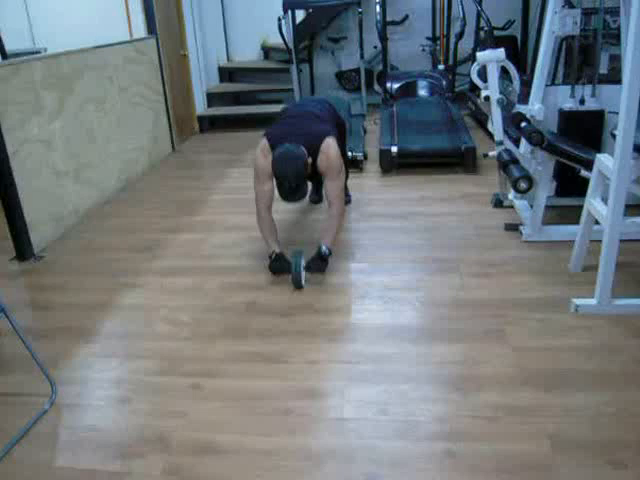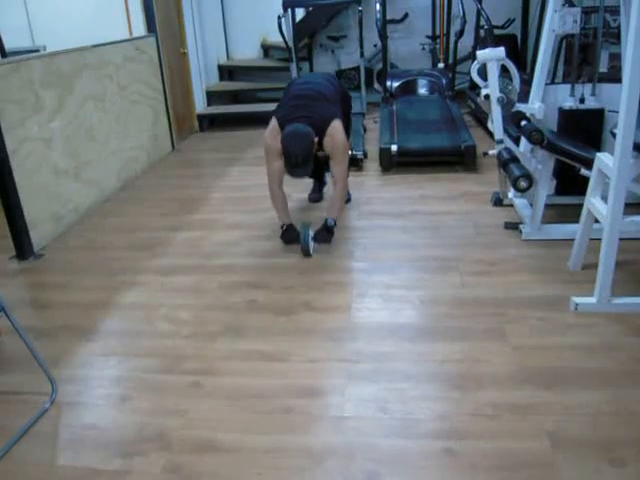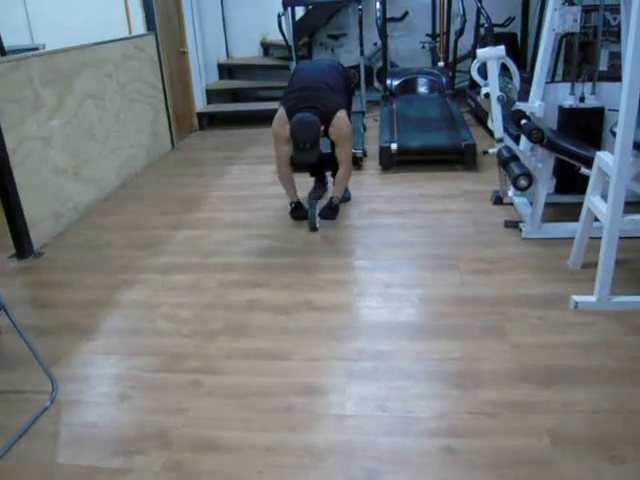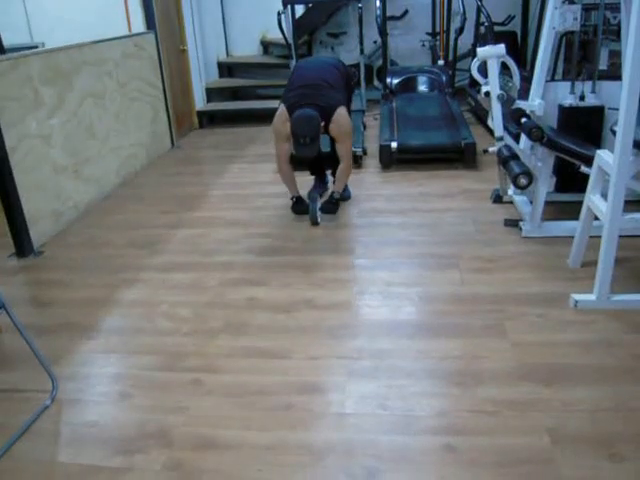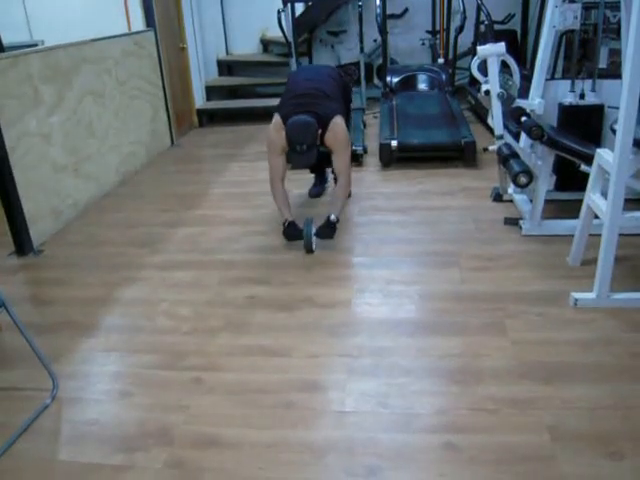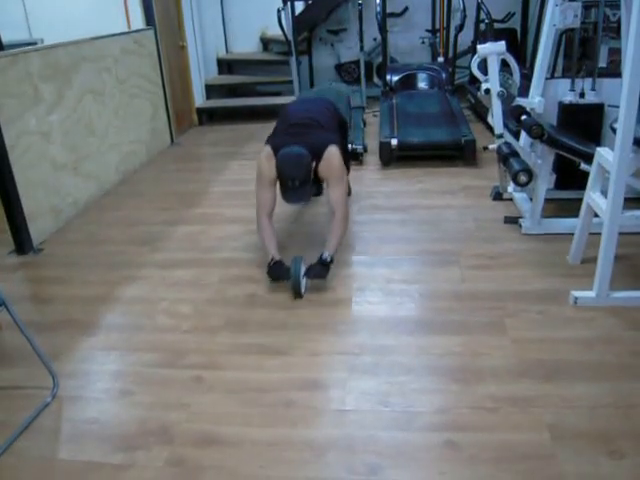
dt=0.3s
person 1, frame 1
left shoulder: (328, 152)
right shoulder: (264, 155)
left elbow: (336, 207)
right elbow: (263, 210)
left wrist: (323, 253)
right wrist: (276, 254)
left hip: (328, 113)
left ankle: (342, 188)
right ankle: (316, 182)
person 1, frame 2
left shoulder: (334, 134)
right shoulder: (273, 135)
left elbow: (340, 184)
right elbow: (275, 185)
left wrist: (329, 225)
right wrist: (286, 225)
left hip: (335, 88)
left knee: (341, 154)
right ankle: (318, 180)
person 1, frame 3
left shoulder: (339, 121)
right shoulder: (281, 122)
left elbow: (345, 165)
right elbow: (283, 166)
left wrist: (334, 202)
right wrist: (294, 203)
left knee: (341, 143)
right knee: (304, 152)
left ankle: (338, 181)
right ankle: (319, 179)
person 1, frame 4
left shoulder: (339, 119)
right shoulder: (282, 119)
left elbow: (346, 161)
right elbow: (283, 162)
left wrist: (334, 197)
right wrist: (296, 198)
left knee: (339, 139)
right knee: (307, 148)
left ankle: (338, 180)
right ankle: (320, 178)
person 1, frame 5
left shoulder: (335, 127)
right shoulder: (277, 129)
left elbow: (344, 178)
right elbow: (276, 180)
left wrist: (332, 220)
right wrist: (288, 222)
left hip: (334, 79)
right ankle: (319, 175)
person 1, frame 6
left shoulder: (330, 157)
right shoulder: (268, 159)
left elbow: (340, 213)
right elbow: (263, 215)
left wrist: (325, 259)
right wrist: (274, 260)
left hip: (329, 109)
right hip: (292, 111)
left knee: (341, 173)
left ankle: (341, 180)
right ankle: (317, 181)
